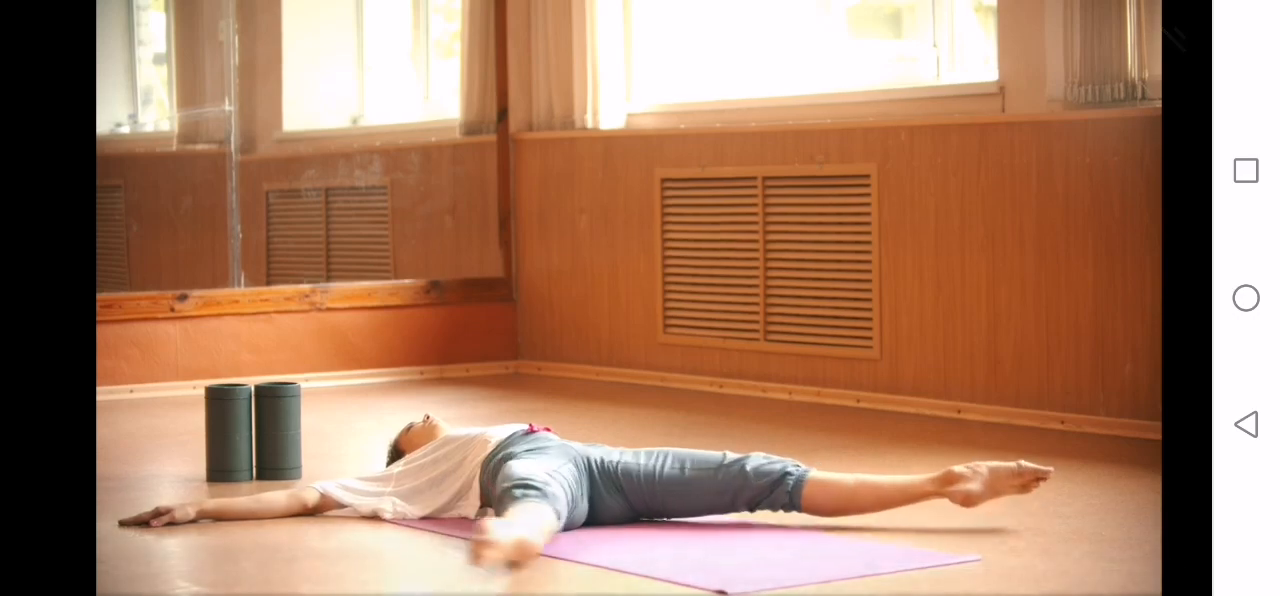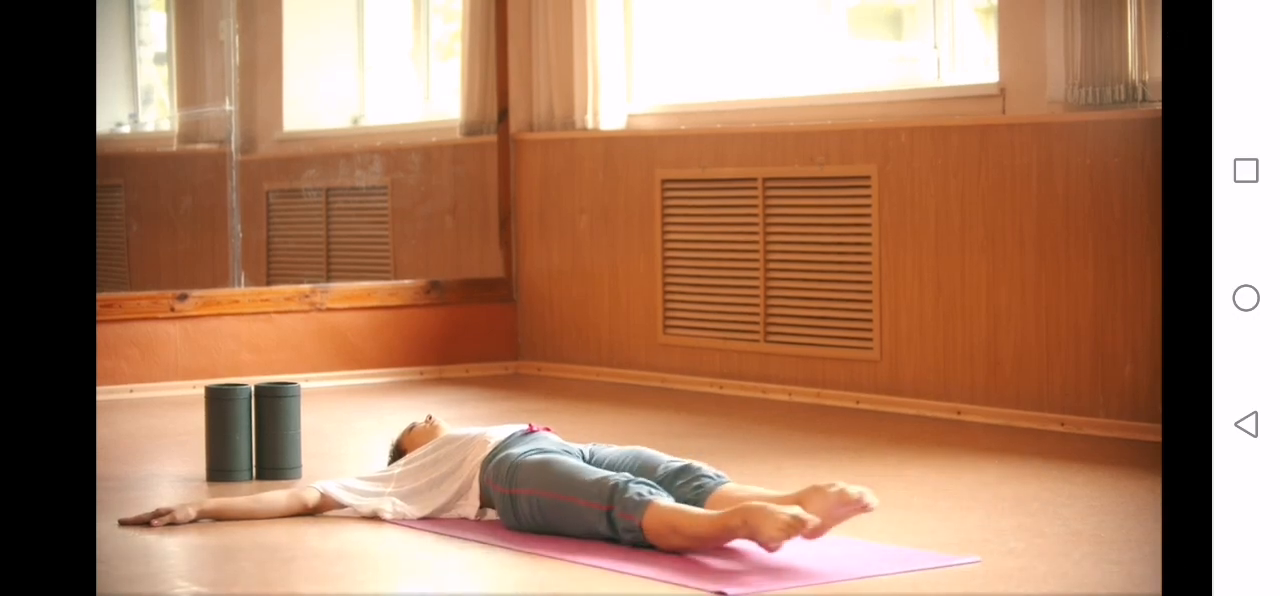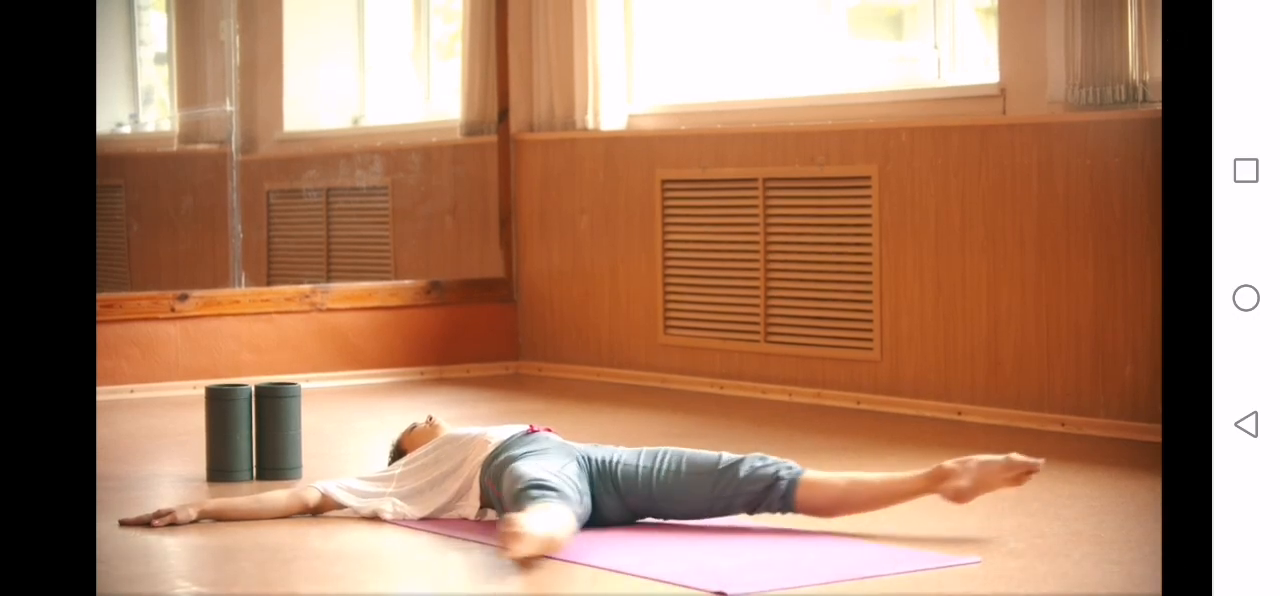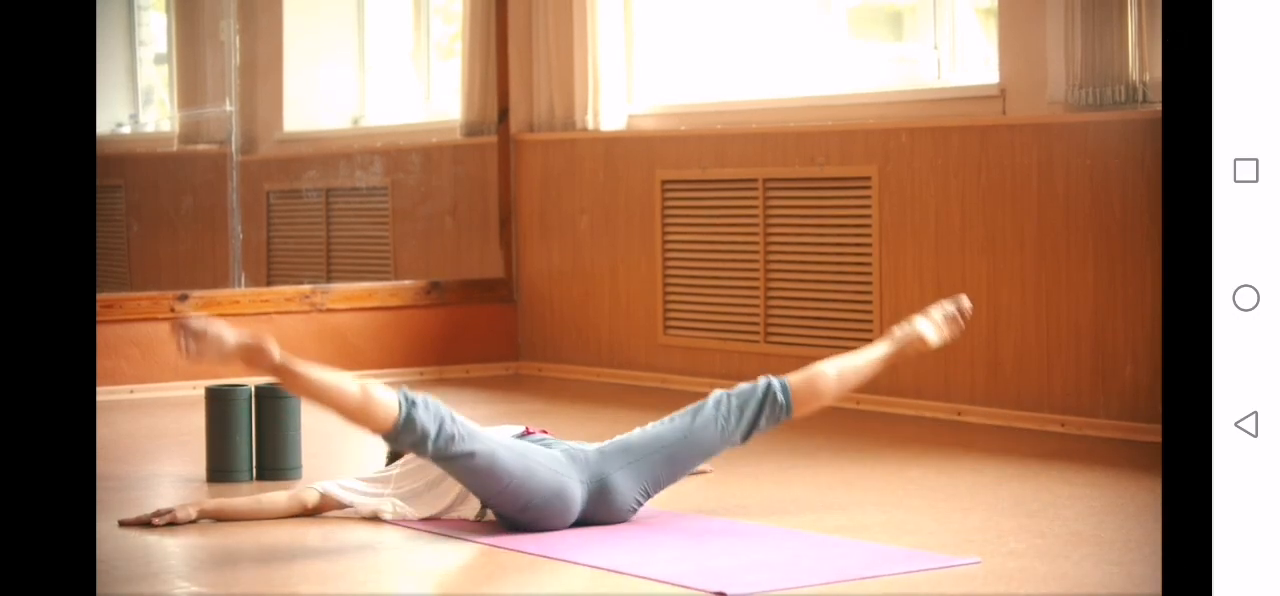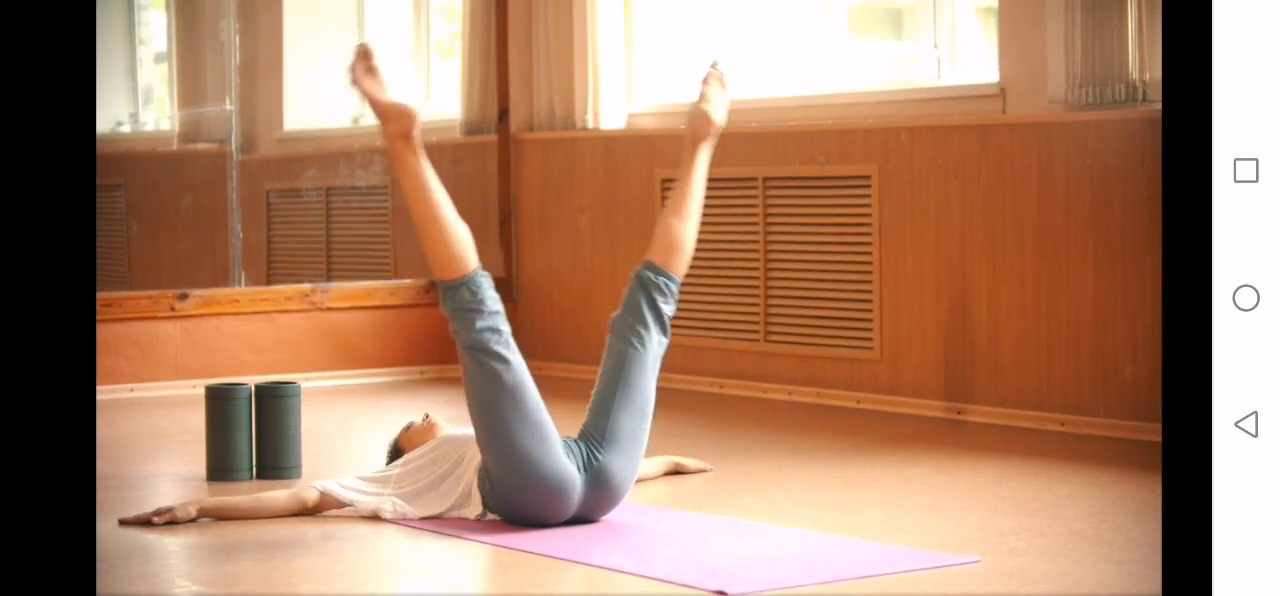
dt=1s
person 1, frame 1
left shoulder: (477, 438)
right shoulder: (393, 478)
right elbow: (299, 498)
right wrist: (198, 506)
left hip: (582, 459)
right hip: (524, 469)
left knee: (761, 476)
right knee: (539, 498)
left ankle: (946, 482)
person 1, frame 2
left shoulder: (468, 442)
right shoulder: (396, 478)
right elbow: (297, 497)
right wrist: (199, 508)
left hip: (562, 453)
right hip: (515, 470)
left knee: (692, 481)
right knee: (641, 505)
left ankle: (796, 503)
right ankle: (755, 519)
person 1, frame 3
left shoulder: (472, 443)
right shoulder: (395, 478)
right elbow: (301, 497)
right wrist: (200, 507)
left hip: (584, 457)
right hip: (526, 467)
left knee: (759, 477)
right knee: (565, 501)
left ankle: (937, 476)
person 1, frame 4
left shoulder: (454, 464)
right shoulder: (398, 481)
right elbow: (301, 495)
right wrist: (200, 508)
left hip: (585, 469)
right hip: (546, 486)
left knee: (759, 399)
person 1, frame 5
left shoulder: (475, 452)
right shoulder: (408, 475)
right elbow: (299, 498)
left wrist: (662, 460)
right wrist: (198, 508)
left hip: (593, 478)
right hip: (539, 488)
left knee: (650, 300)
right knee: (475, 311)
